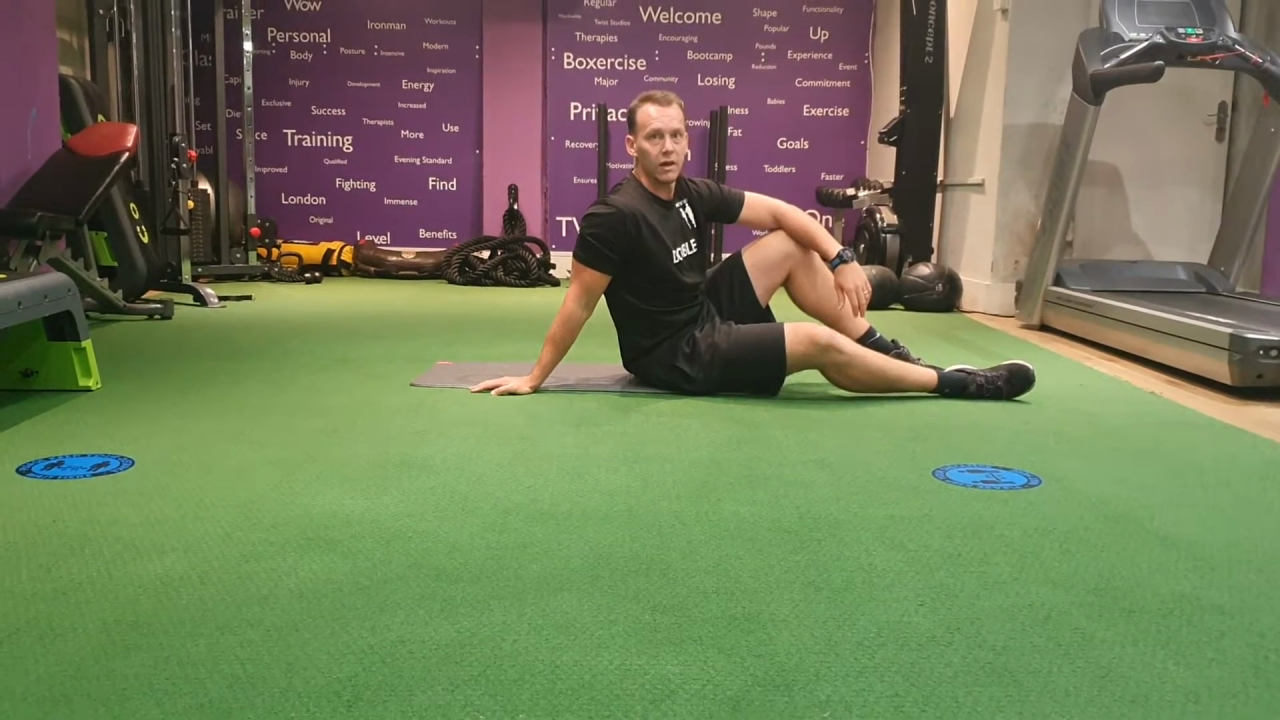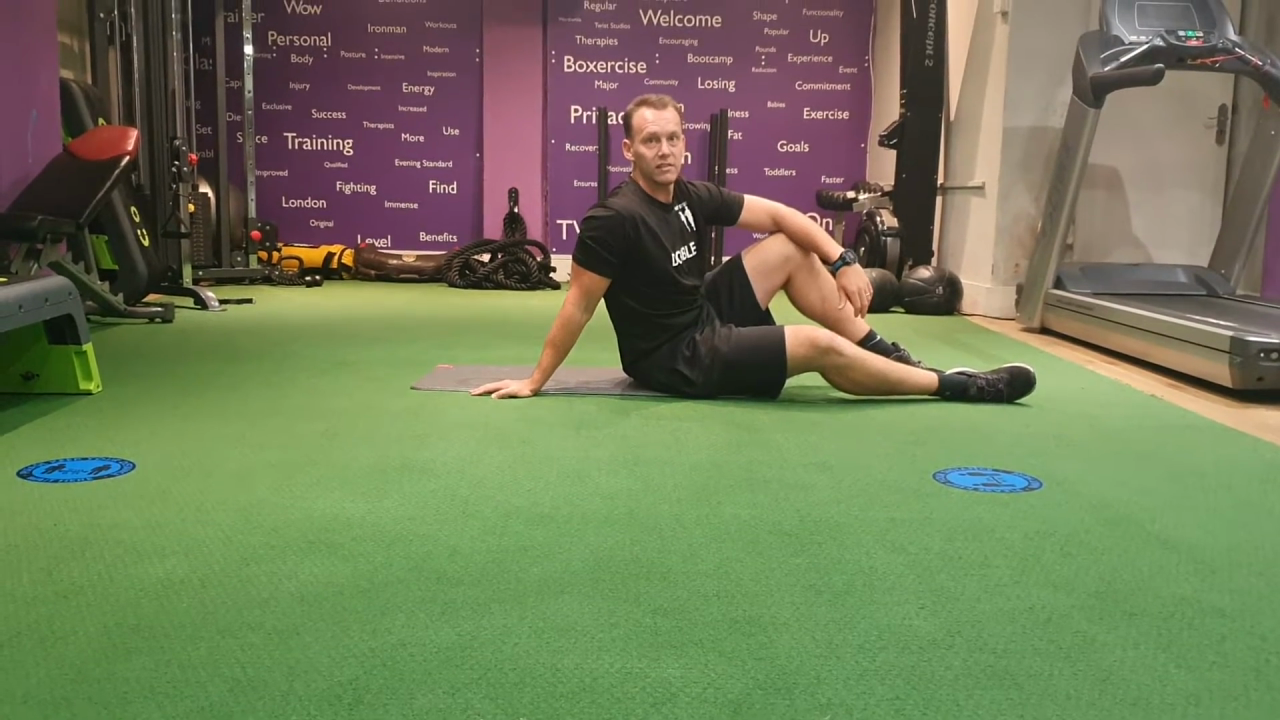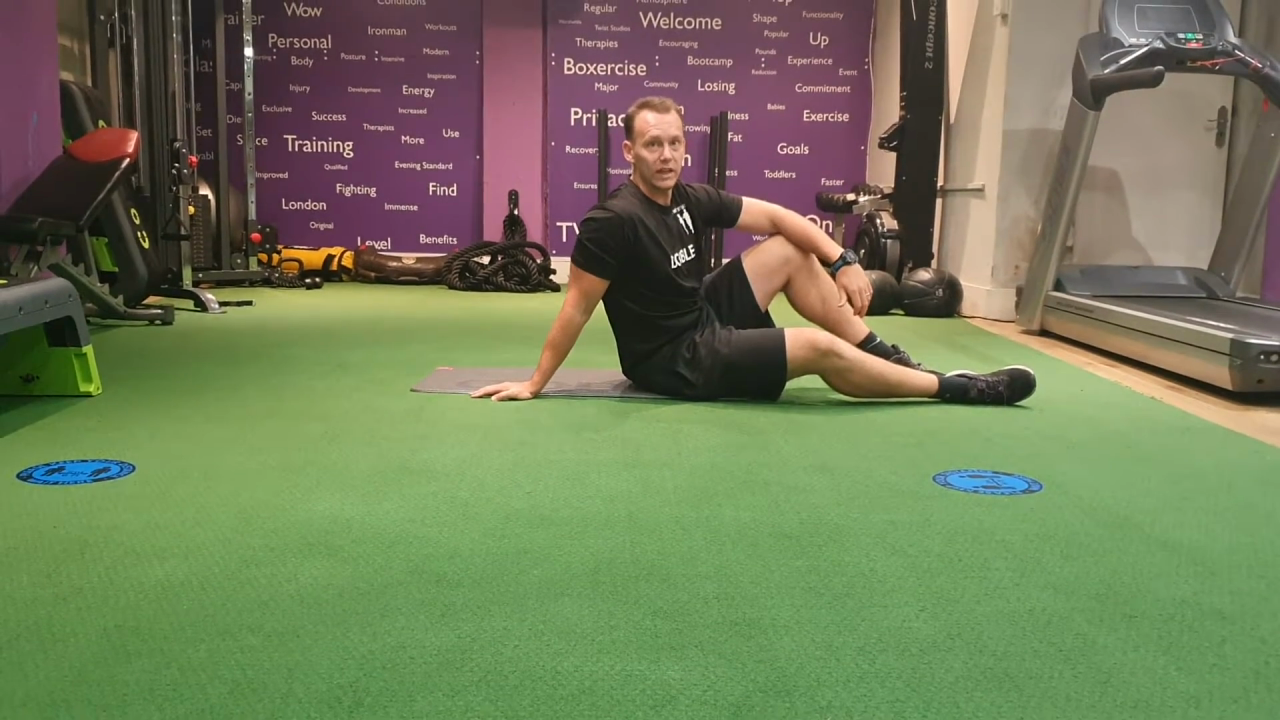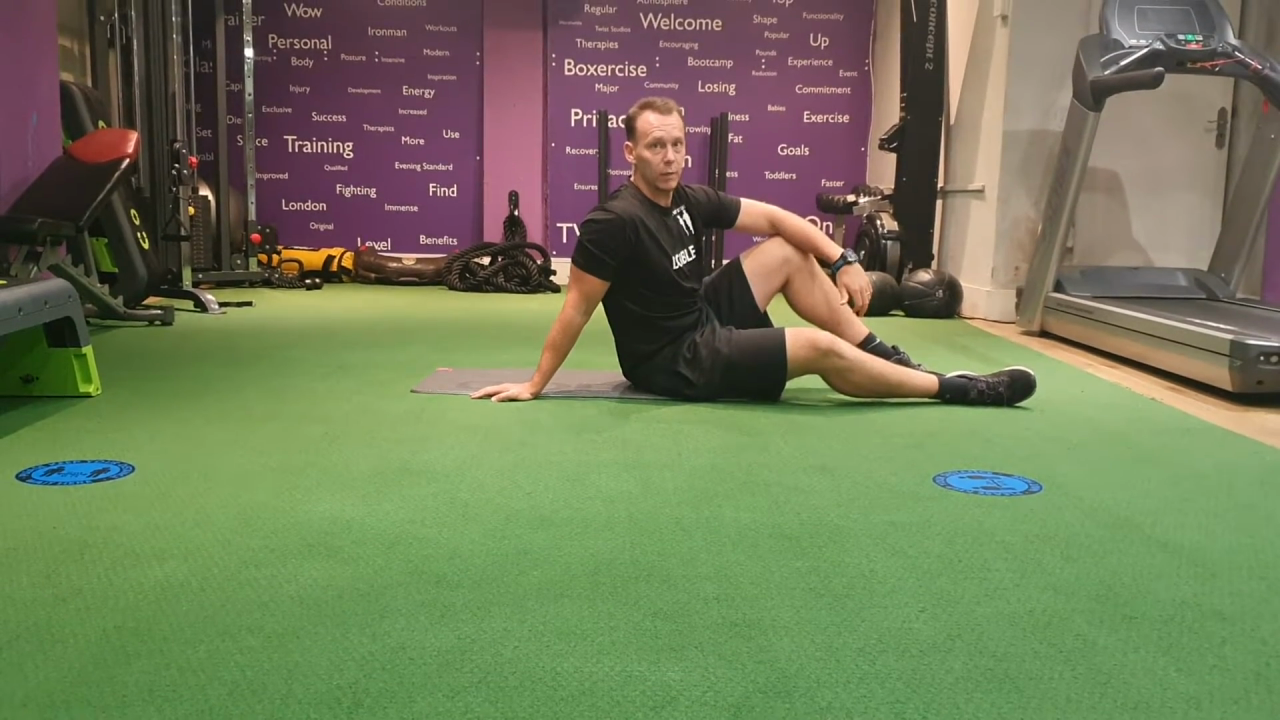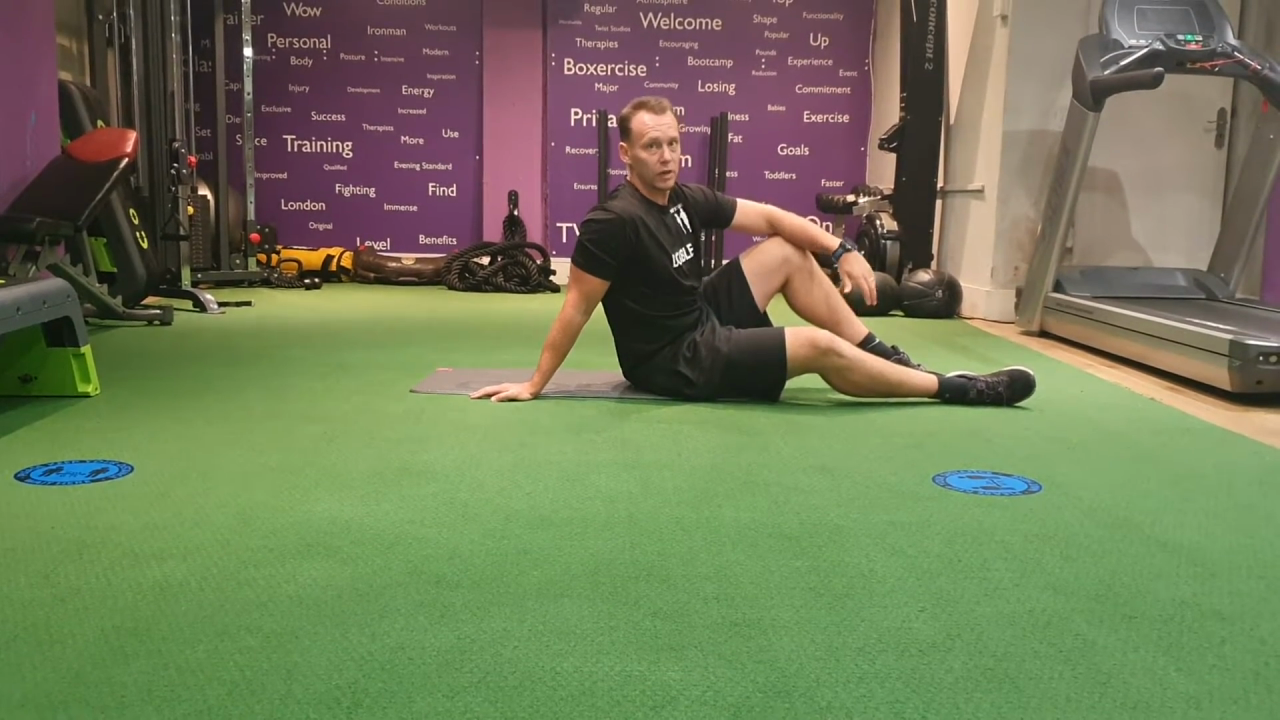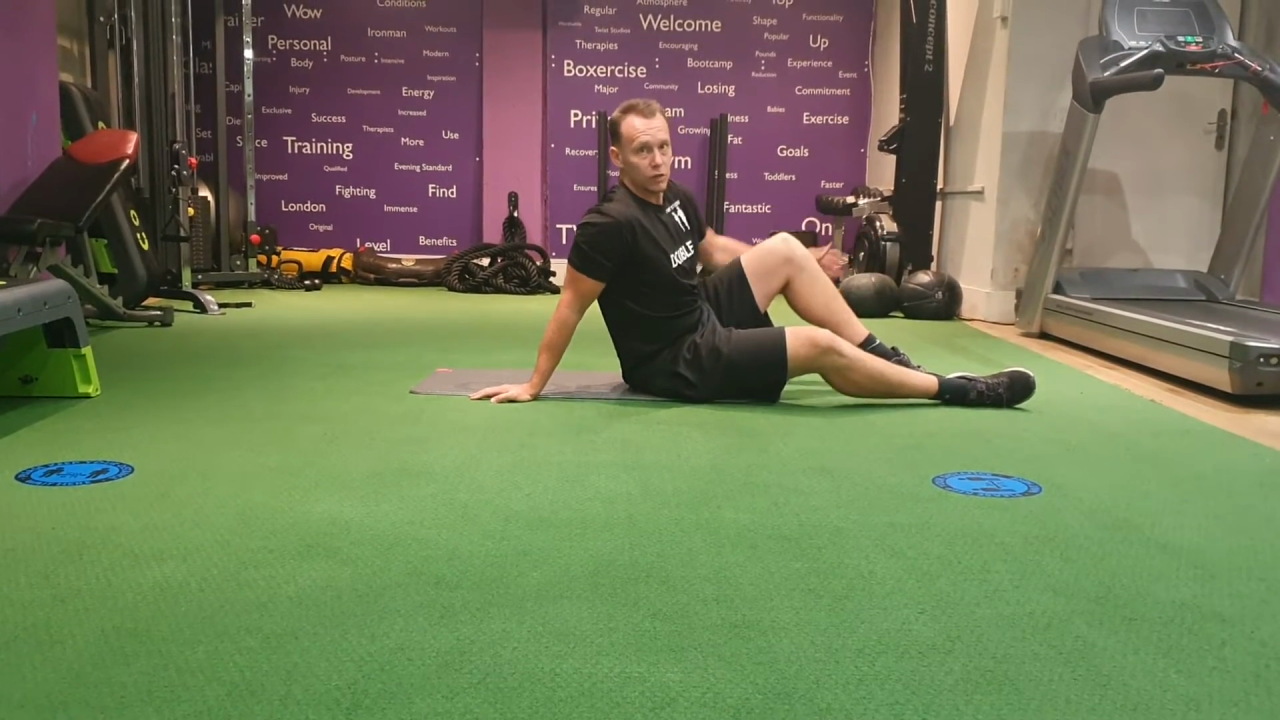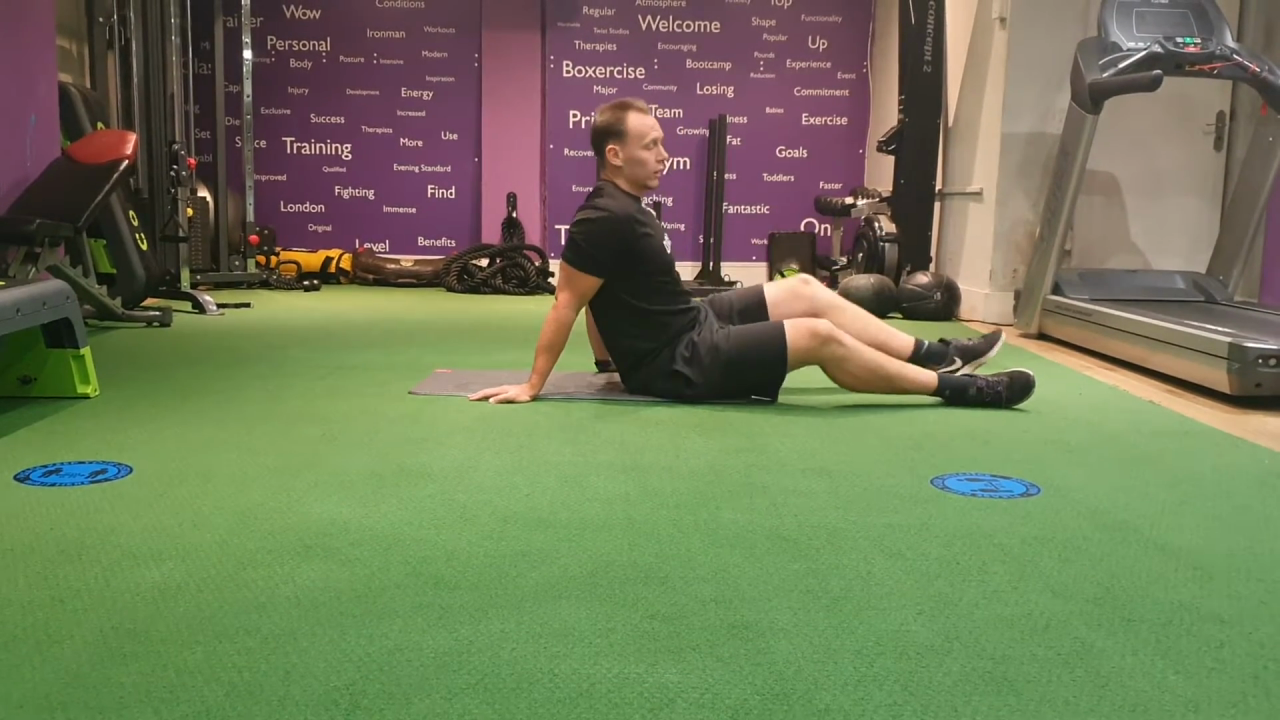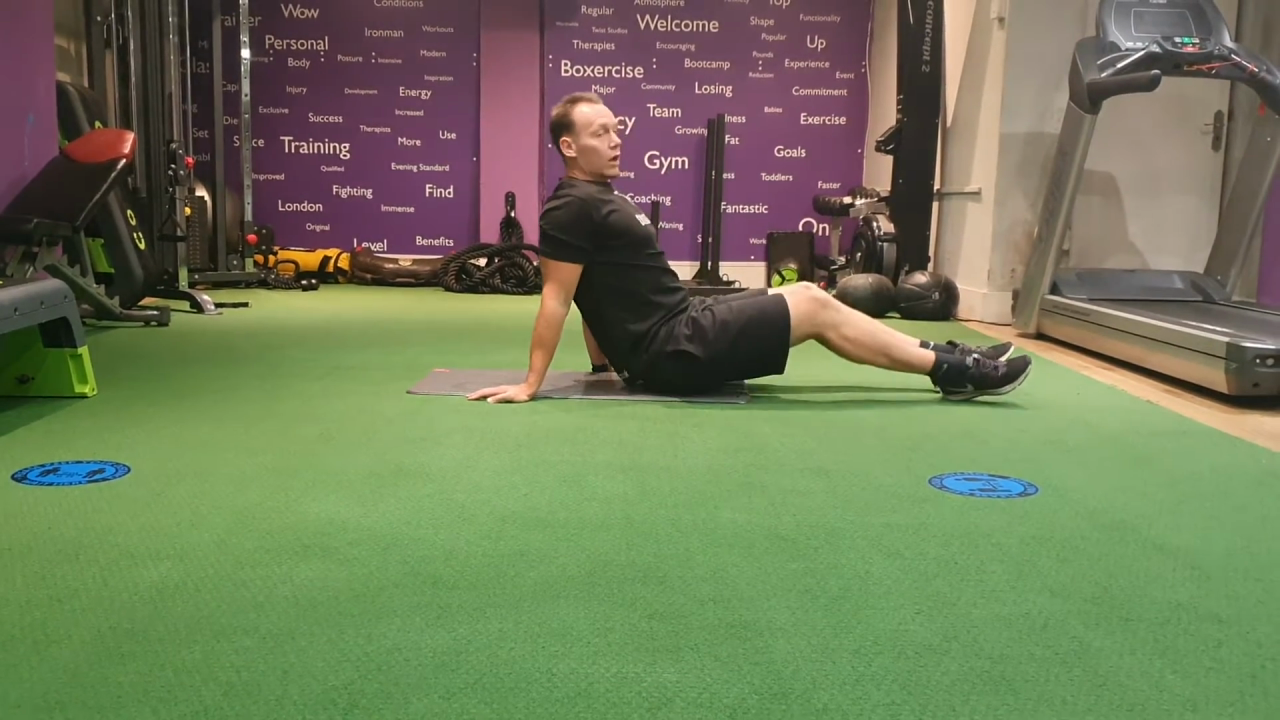
dt=0.4s
person 1, frame 1
left shoulder: (695, 194)
right shoulder: (615, 217)
left elbow: (780, 212)
right elbow: (579, 303)
left wrist: (841, 259)
right wrist: (535, 378)
left hip: (706, 313)
right hip: (675, 355)
left knee: (793, 247)
right knee: (820, 344)
left ankle: (884, 350)
right ankle: (957, 383)
person 1, frame 2
left shoulder: (693, 197)
right shoulder: (614, 219)
left elbow: (779, 214)
right elbow: (578, 305)
left wrist: (842, 260)
right wrist: (536, 381)
left hip: (706, 315)
right hip: (675, 358)
left knee: (793, 249)
right knee: (820, 345)
left ankle: (886, 353)
right ankle: (958, 386)
person 1, frame 3
left shoulder: (692, 199)
right shoulder: (613, 222)
left elbow: (776, 217)
right elbow: (577, 308)
left wrist: (842, 261)
right wrist: (535, 383)
left hip: (704, 318)
right hip: (673, 361)
left knee: (792, 252)
right knee: (820, 350)
left ankle: (884, 355)
right ankle: (958, 388)
person 1, frame 4
left shoulder: (691, 200)
right shoulder: (614, 222)
left elbow: (774, 217)
right elbow: (577, 308)
left wrist: (842, 260)
right wrist: (535, 384)
left hip: (703, 320)
right hip: (674, 362)
left knee: (790, 253)
right knee: (821, 347)
left ankle: (886, 355)
right ankle: (959, 388)
person 1, frame 5
left shoulder: (687, 199)
right shoulder: (614, 223)
left elbow: (768, 217)
right elbow: (576, 308)
left wrist: (840, 248)
right wrist: (535, 385)
left hip: (701, 320)
right hip: (674, 363)
left knee: (788, 253)
right knee: (819, 348)
left ankle: (883, 355)
right ankle: (958, 389)
person 1, frame 6
left shoulder: (674, 197)
right shoulder: (611, 224)
left elbow: (710, 249)
right elbow: (570, 307)
left wrist: (805, 263)
right wrist: (534, 384)
left hip: (700, 317)
right hip: (674, 363)
left knee: (786, 250)
right knee: (819, 345)
left ankle: (882, 356)
right ankle: (957, 390)
person 1, frame 7
left shoulder: (623, 205)
right shoulder: (603, 221)
left elbow: (605, 296)
right elbow: (567, 305)
left wrist: (611, 359)
right wrist: (532, 386)
left hip: (688, 329)
right hip: (673, 364)
left knee: (804, 288)
right knee: (819, 335)
left ankle: (937, 354)
right ankle: (956, 388)
person 1, frame 8
left shoulder: (599, 196)
right shoulder: (571, 210)
left elbow: (597, 291)
right elbow: (555, 301)
left wrist: (607, 360)
right wrist: (530, 384)
left hip: (679, 327)
right hip: (671, 349)
left knee: (808, 293)
right knee: (814, 305)
left ankle: (946, 358)
right ankle: (955, 372)
